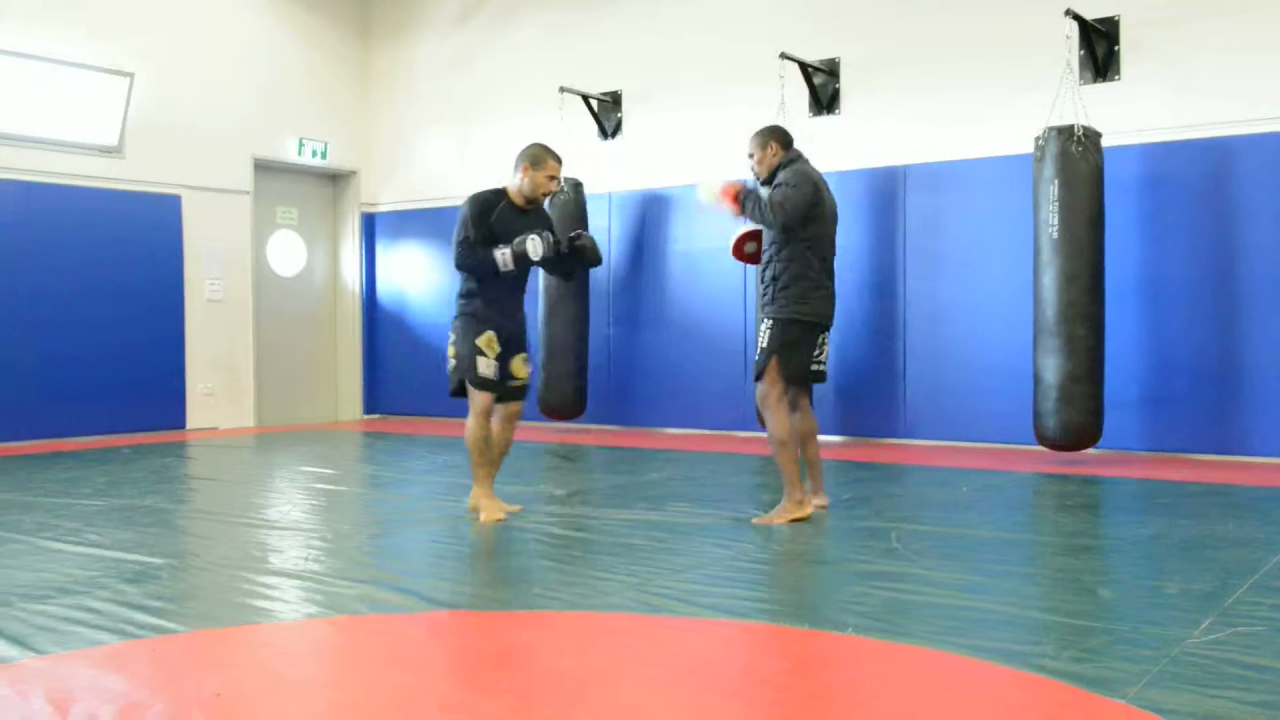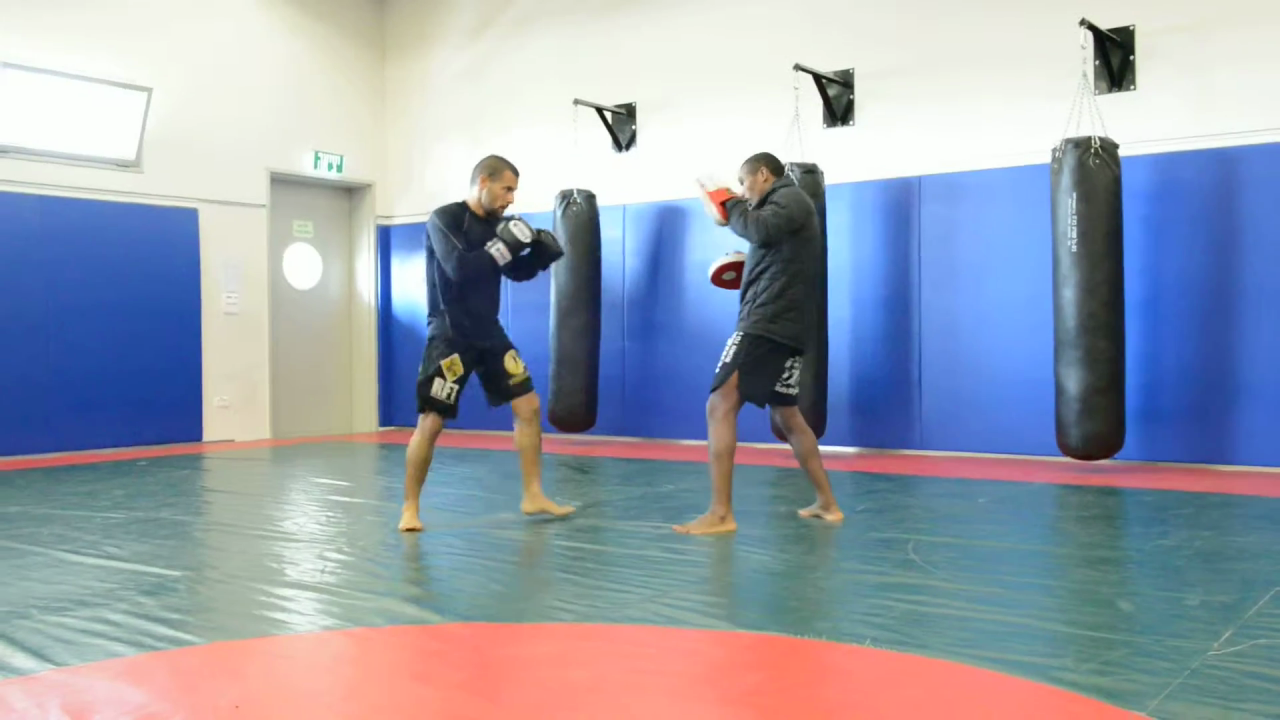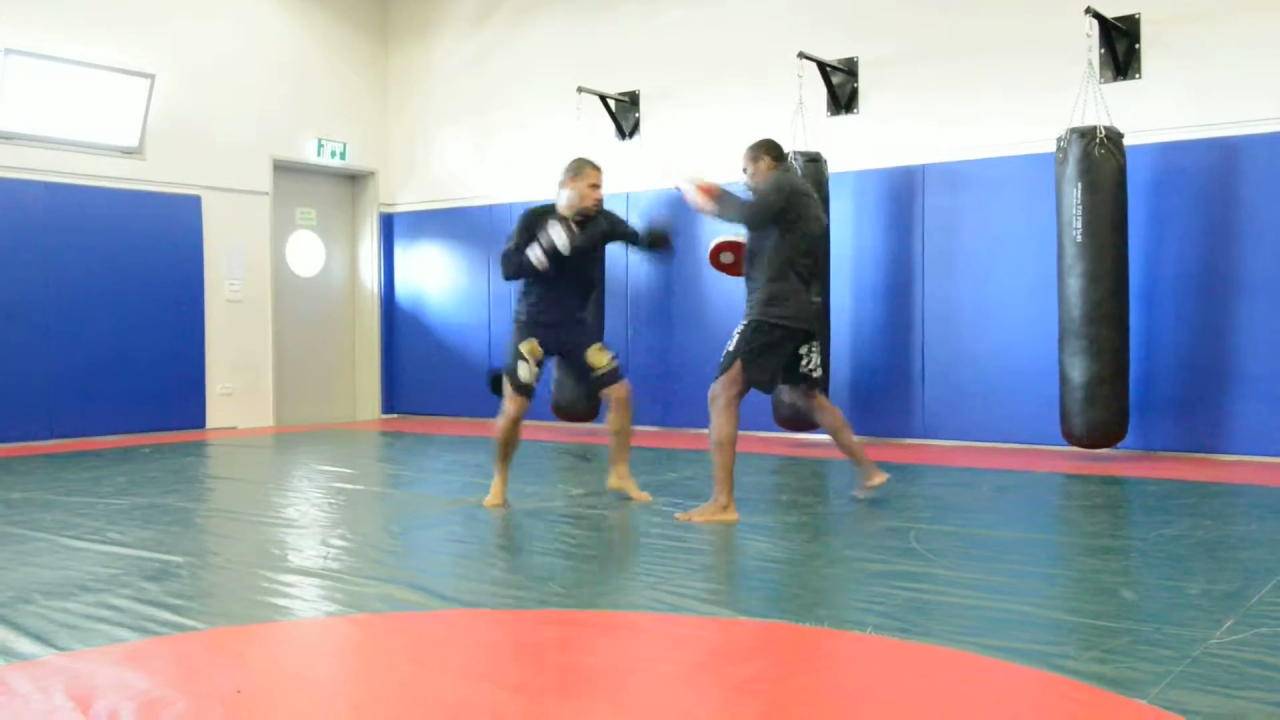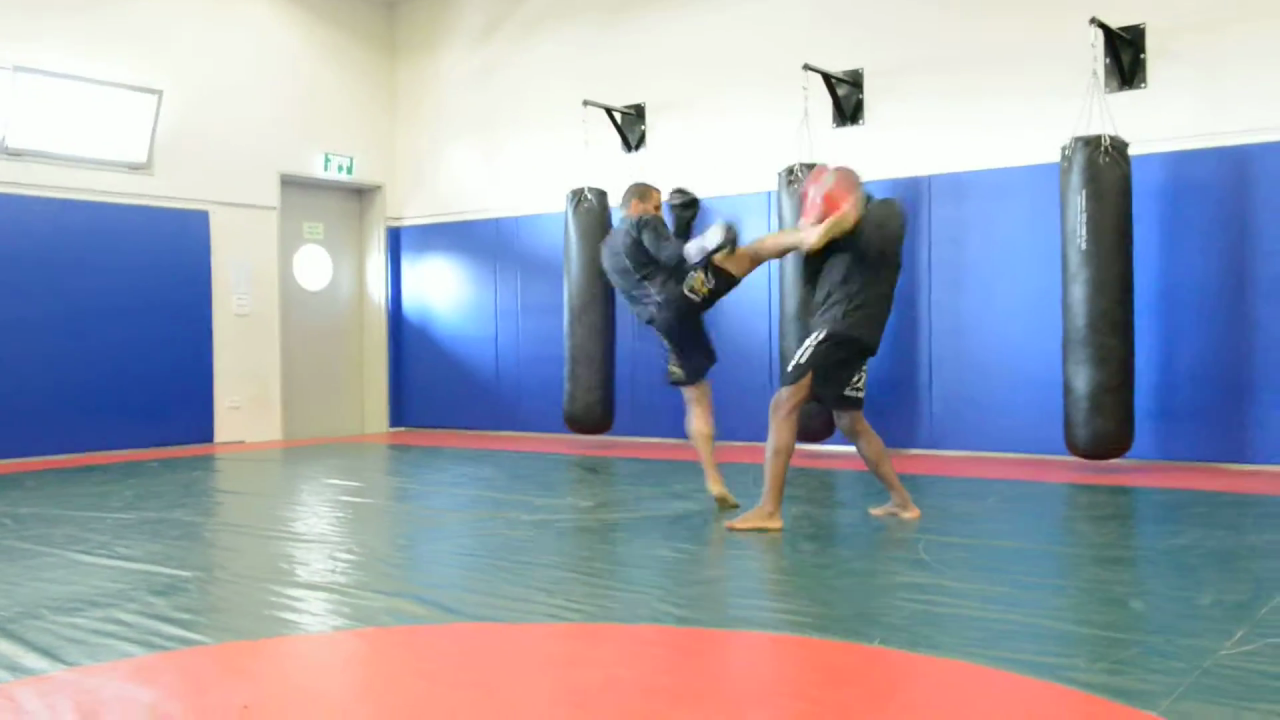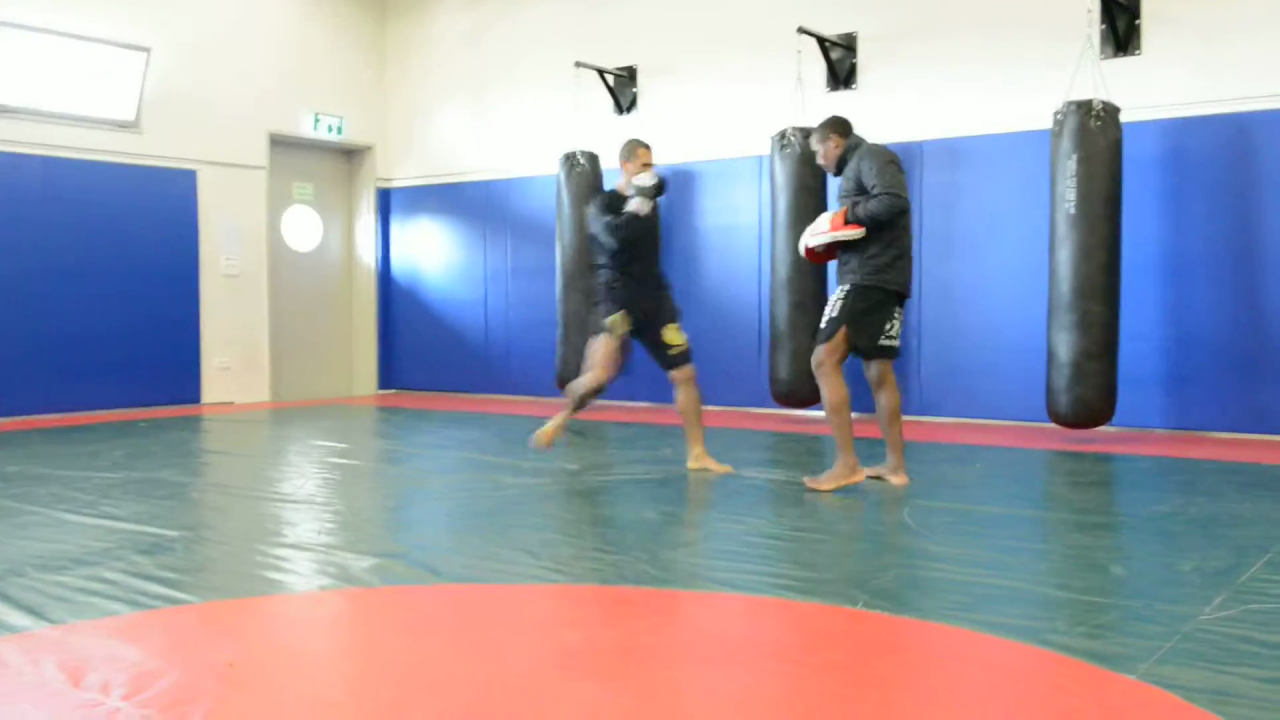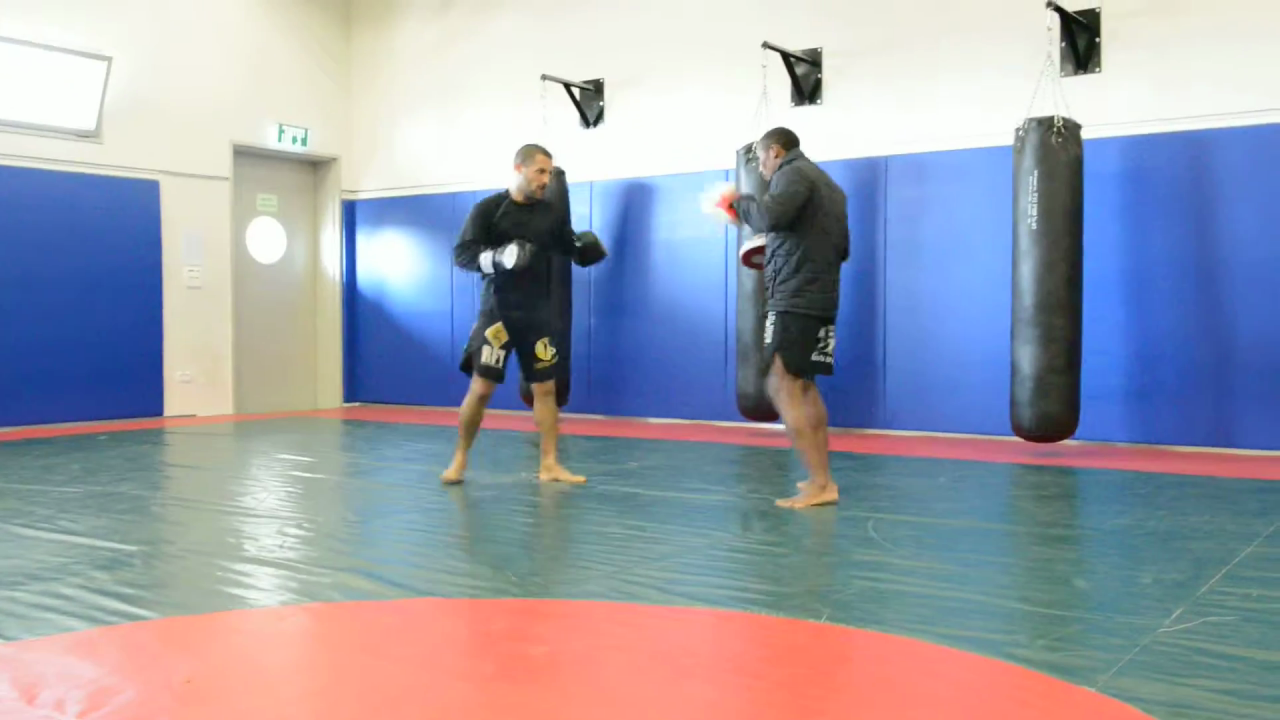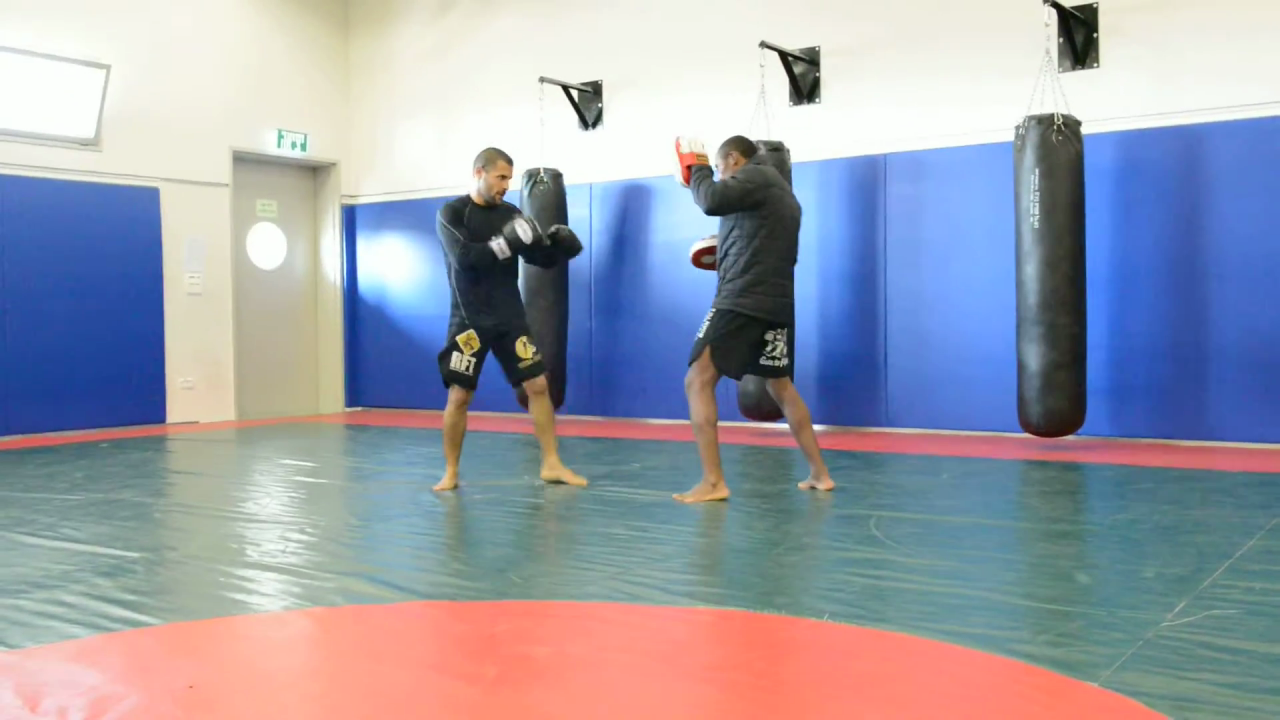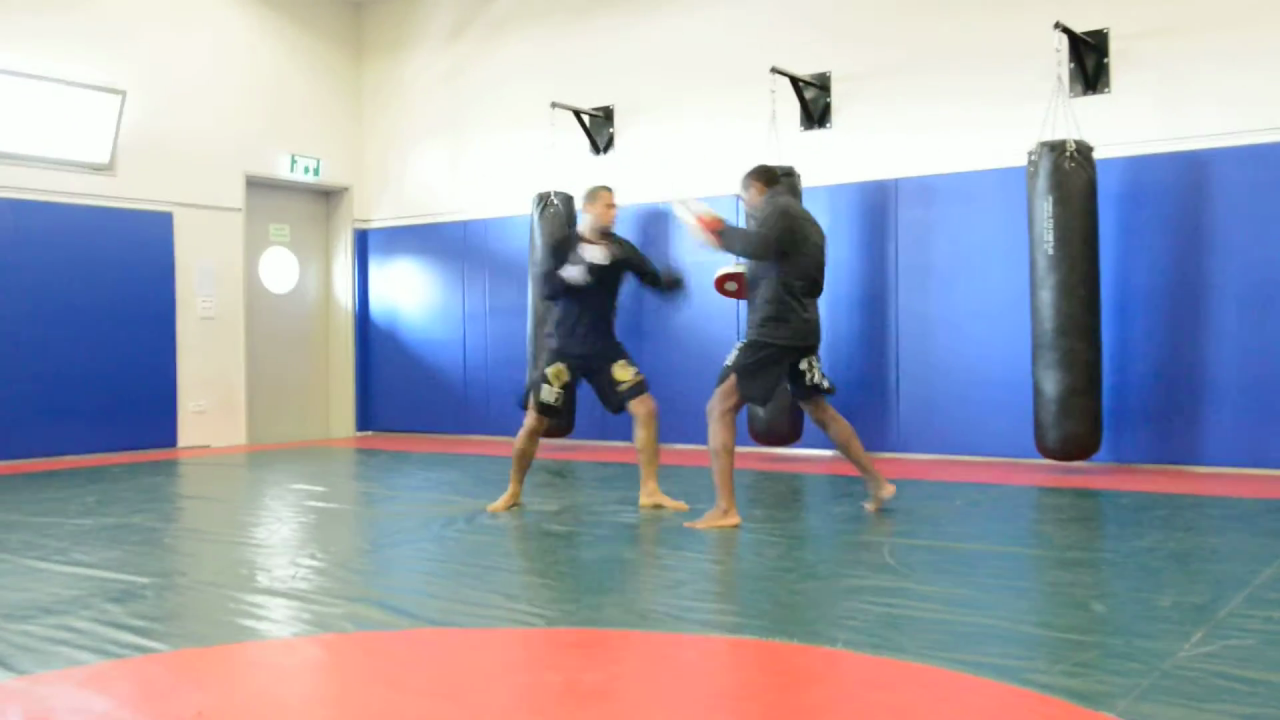
dt=0.5s
person 1, frame 1
left shoulder: (797, 177)
right shoulder: (805, 180)
left elbow: (779, 217)
left wrist: (741, 198)
right wrist: (764, 245)
left hip: (793, 305)
right hip: (810, 305)
left knee: (769, 394)
right knee: (795, 396)
left ankle: (796, 498)
right ankle: (815, 487)
person 1, frame 2
left shoulder: (791, 198)
right shoulder: (788, 205)
left elbow: (759, 230)
left wrist: (729, 206)
right wrist: (745, 274)
left hip: (765, 325)
right hip: (788, 328)
left knee: (720, 406)
right knee: (787, 415)
left ankle: (720, 513)
right ankle: (826, 502)
person 1, frame 3
left shoulder: (783, 185)
right shoulder: (805, 197)
left elbow: (752, 212)
left wrist: (713, 199)
right wrist: (750, 257)
left hip: (771, 313)
right hip: (804, 314)
left knee: (722, 396)
right knee: (812, 397)
left ankle: (722, 503)
right ankle: (869, 471)
person 1, frame 4
left shoulder: (885, 211)
right shoulder: (844, 232)
left elbow: (883, 244)
right elbow: (818, 285)
left wrist: (850, 218)
right wrist: (810, 247)
left hip: (844, 328)
right hip: (842, 327)
left knee: (784, 404)
right knee: (850, 420)
left ankle: (769, 508)
right ankle: (901, 500)
person 1, frame 5
left shoulder: (871, 157)
right shoulder: (860, 167)
left elbow: (895, 202)
left wrist: (850, 213)
right wrist: (840, 241)
left hip: (868, 279)
right hip: (885, 281)
left knee: (825, 360)
right knee: (879, 372)
left ankle: (847, 463)
right ankle: (896, 465)
person 1, frame 6
left shoulder: (794, 174)
right shoulder: (828, 185)
left elbow: (770, 217)
right elbow: (841, 250)
left wrist: (741, 201)
left hip: (796, 300)
right hip: (820, 300)
left knee: (781, 387)
right knee: (802, 385)
left ankle: (819, 482)
right ankle: (822, 476)
person 1, frame 7
left shoulder: (755, 176)
right shoulder: (783, 190)
left elbow: (713, 201)
left wrist: (696, 169)
right wrist: (728, 252)
left hip: (740, 301)
right hip: (777, 304)
left knee: (698, 381)
right knee: (781, 385)
left ankle: (713, 482)
right ankle: (819, 473)
person 1, frame 8
left shoulder: (778, 211)
right shoulder: (807, 223)
left elbow: (746, 244)
left wrist: (716, 229)
left hip: (771, 332)
right hip: (803, 331)
left knee: (720, 409)
right knee: (821, 410)
left ankle: (724, 509)
right ankle: (878, 486)
person 2, frame 1
left shoulder: (539, 216)
right shoulder: (480, 205)
left elbow: (556, 264)
right elbow: (463, 258)
left wrist: (577, 251)
right wrist: (515, 253)
left hip: (511, 320)
right hip: (477, 318)
left knee: (510, 410)
right knee: (482, 403)
left ankle: (485, 490)
right ankle: (481, 492)
person 2, frame 2
left shoulder: (495, 222)
right shoulder: (443, 219)
left elbow: (516, 270)
right elbow: (461, 268)
left wrist: (541, 251)
right wrist: (507, 244)
left hip: (490, 334)
right hip: (449, 337)
left knee: (529, 407)
right knee: (430, 424)
left ankle: (533, 496)
right ankle: (410, 507)
person 2, frame 3
left shoulder: (600, 221)
right shoulder: (535, 220)
left elbow: (637, 237)
right elbow: (509, 268)
left wrist: (654, 238)
right wrist: (546, 246)
left hip: (575, 326)
right hip: (534, 325)
left knee: (620, 394)
right knee: (513, 410)
left ankle: (620, 473)
right ankle: (500, 481)
person 2, frame 4
left shoulder: (610, 250)
right shoulder: (641, 225)
right elbow: (679, 256)
left wrist: (682, 217)
right wrist: (710, 242)
left hip: (665, 317)
right hip: (679, 293)
left knee: (697, 404)
right knee: (748, 253)
left ankle: (715, 482)
right ankle: (810, 236)
person 2, frame 5
left shoulder: (646, 205)
right shoulder: (604, 205)
right elbow: (620, 239)
right wrist: (642, 197)
left hip: (652, 300)
right hip: (617, 299)
left knee: (685, 375)
right knee: (602, 374)
left ankle: (698, 454)
right ankle: (561, 420)
person 2, frame 6
left shoulder: (549, 211)
right shoulder: (488, 209)
left elbow: (567, 246)
right elbow: (462, 254)
right wrist: (498, 259)
left hip: (537, 314)
right hip: (498, 312)
left knee: (545, 387)
right knee: (481, 389)
left ankle: (550, 465)
right ankle: (458, 461)
person 2, frame 7
left shoulder: (510, 214)
right shoulder: (452, 213)
left elbow: (540, 258)
right elbow: (464, 259)
left wrist: (559, 245)
right wrist: (507, 241)
left hip: (510, 315)
right hip: (470, 318)
left knee: (538, 386)
right knee: (459, 396)
left ankle: (552, 464)
right ankle: (450, 473)
person 2, frame 8
left shoulder: (621, 247)
right shoulder: (561, 247)
left elbow: (653, 279)
right elbow: (548, 290)
left wrist: (671, 281)
right wrist: (579, 266)
left hip: (605, 347)
right hip: (565, 348)
left knee: (646, 410)
right knee: (535, 425)
left ankle: (650, 491)
right ankle: (513, 490)
